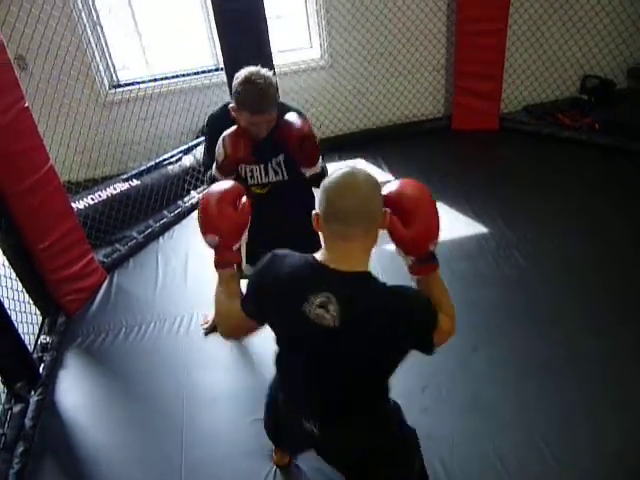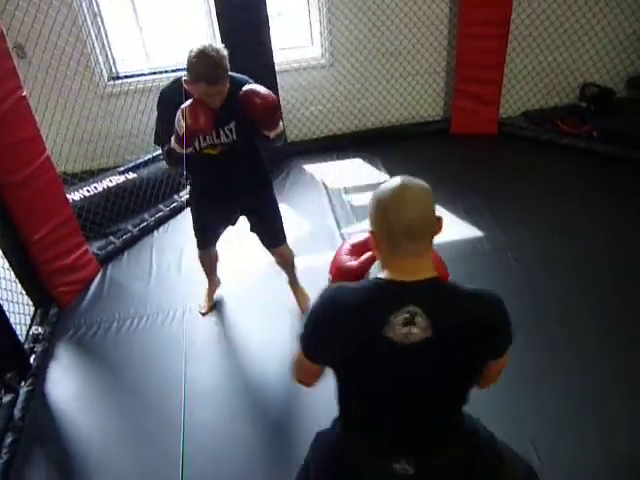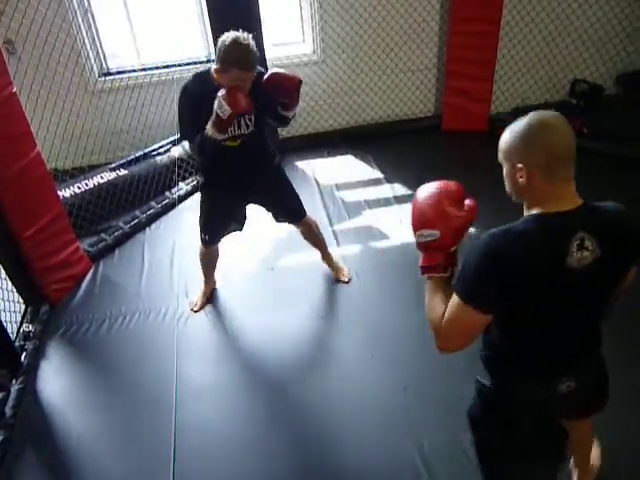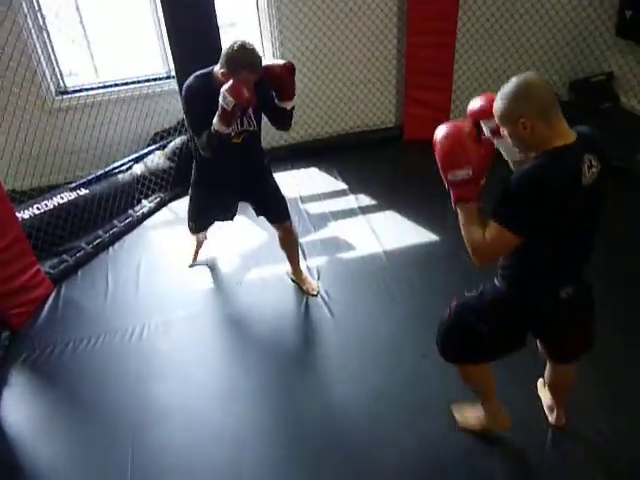
dt=0.4s
person 1, frame 1
left shoulder: (277, 271)
right shoulder: (401, 308)
left elbow: (231, 327)
right elbow: (444, 327)
right wrist: (424, 260)
left hip: (291, 409)
right hip: (364, 435)
left ankle: (283, 454)
person 1, frame 2
left shoulder: (338, 306)
right shoulder: (484, 311)
left elbow: (304, 376)
right elbow: (487, 378)
left hip: (358, 454)
right hip: (449, 455)
person 1, frame 3
left shoulder: (500, 250)
left elbow: (448, 336)
left wrist: (435, 259)
left hip: (514, 392)
right hip: (580, 371)
right knee: (576, 404)
person 1, frame 4
left shoulder: (532, 182)
right shoulder: (591, 145)
left elbow: (483, 251)
left wrist: (463, 186)
left hip: (521, 296)
right hip: (571, 287)
left knee: (459, 336)
right knee: (562, 353)
left ankle: (492, 413)
right ankle: (557, 408)
person 2, frame 1
left shoulder: (291, 121)
right shoulder: (218, 122)
left elbow: (317, 180)
right elbow: (216, 184)
left wrist: (311, 160)
right wrist: (222, 167)
left hip: (294, 213)
right hip: (250, 214)
person 2, frame 2
left shoulder: (244, 89)
right shoulder: (171, 97)
left elbow: (275, 140)
right elbow: (172, 159)
left wrist: (272, 123)
right wrist: (181, 136)
left hip: (253, 180)
right hip: (207, 186)
left knee: (278, 246)
right knee: (205, 246)
left ankle: (294, 283)
right ankle: (213, 284)
person 2, frame 3
left shoulder: (260, 80)
right shoulder: (193, 91)
left elbow: (279, 121)
right elbow: (199, 149)
left wrist: (289, 104)
right wrist: (217, 123)
left hip: (264, 167)
right hip: (220, 178)
left knee: (302, 219)
right knee: (210, 240)
left ankle: (328, 259)
right ankle: (208, 283)
person 2, frame 4
left shoulder: (257, 82)
right shoulder: (195, 89)
left elbow: (283, 123)
right elbow: (206, 147)
left wrist: (286, 93)
right wrist: (224, 115)
left hip: (253, 167)
right hip: (212, 173)
left knee: (284, 223)
right knee: (197, 227)
left ankle: (297, 272)
right ankle: (201, 242)
